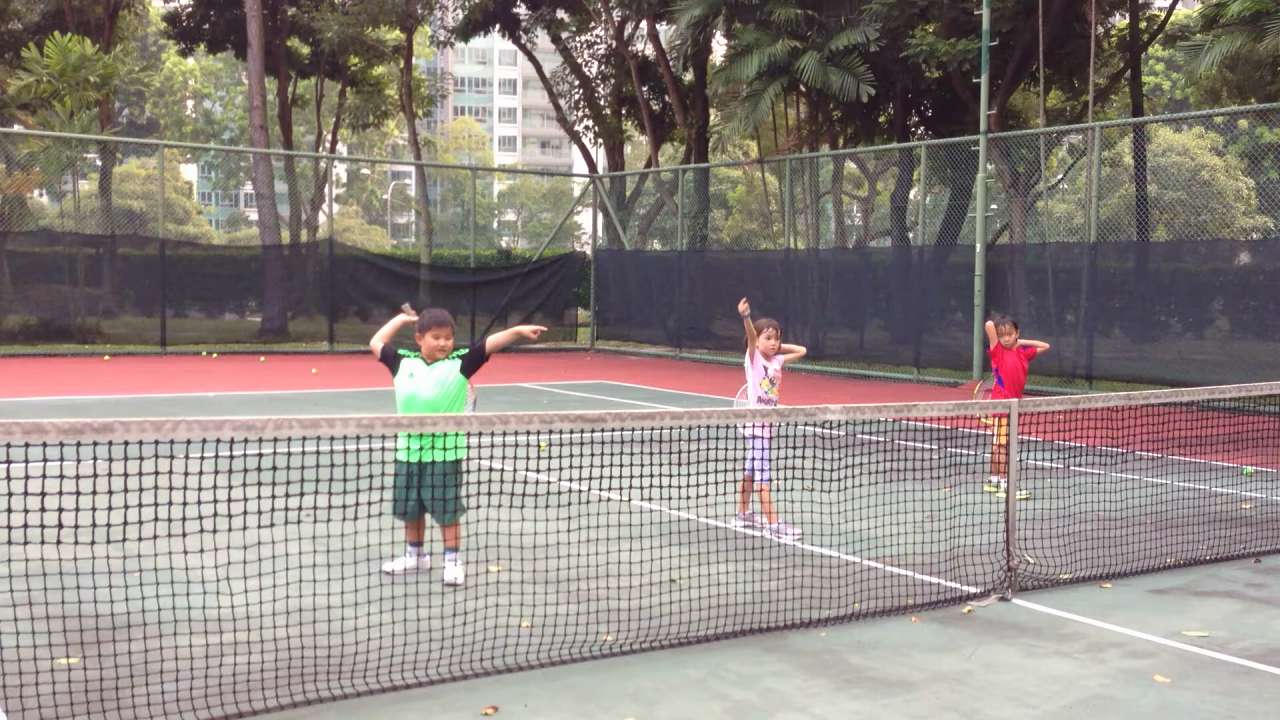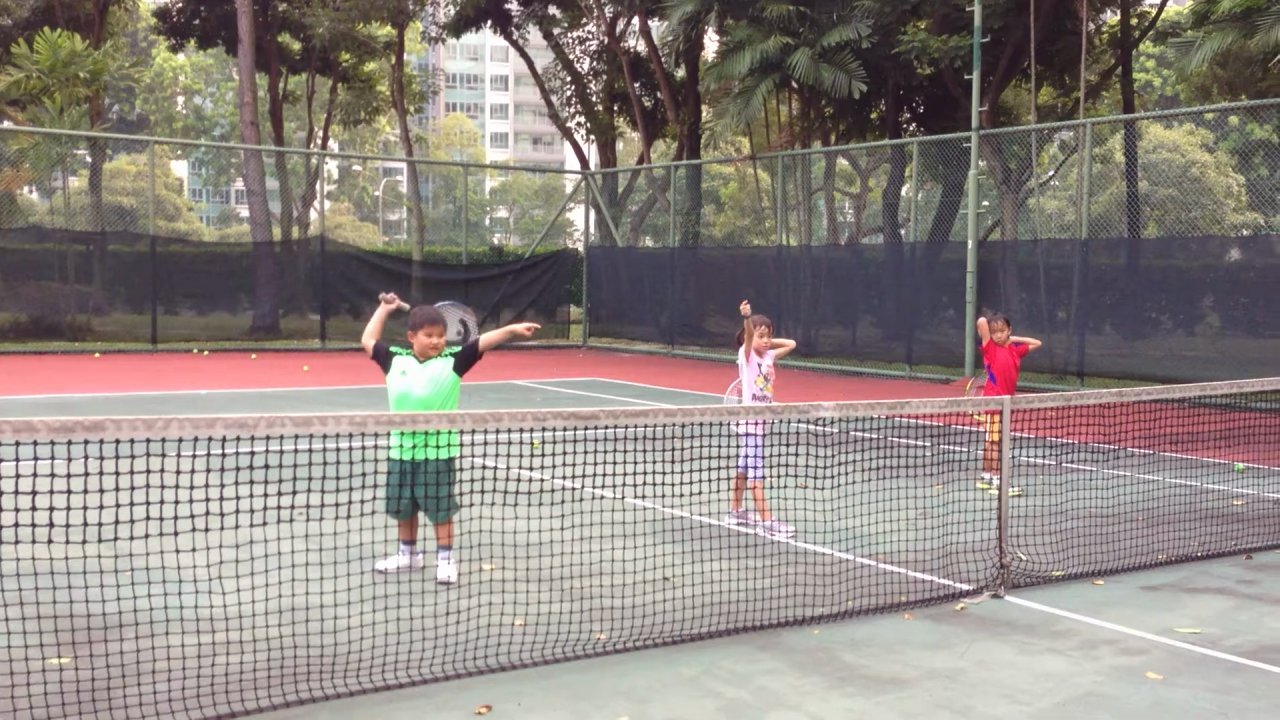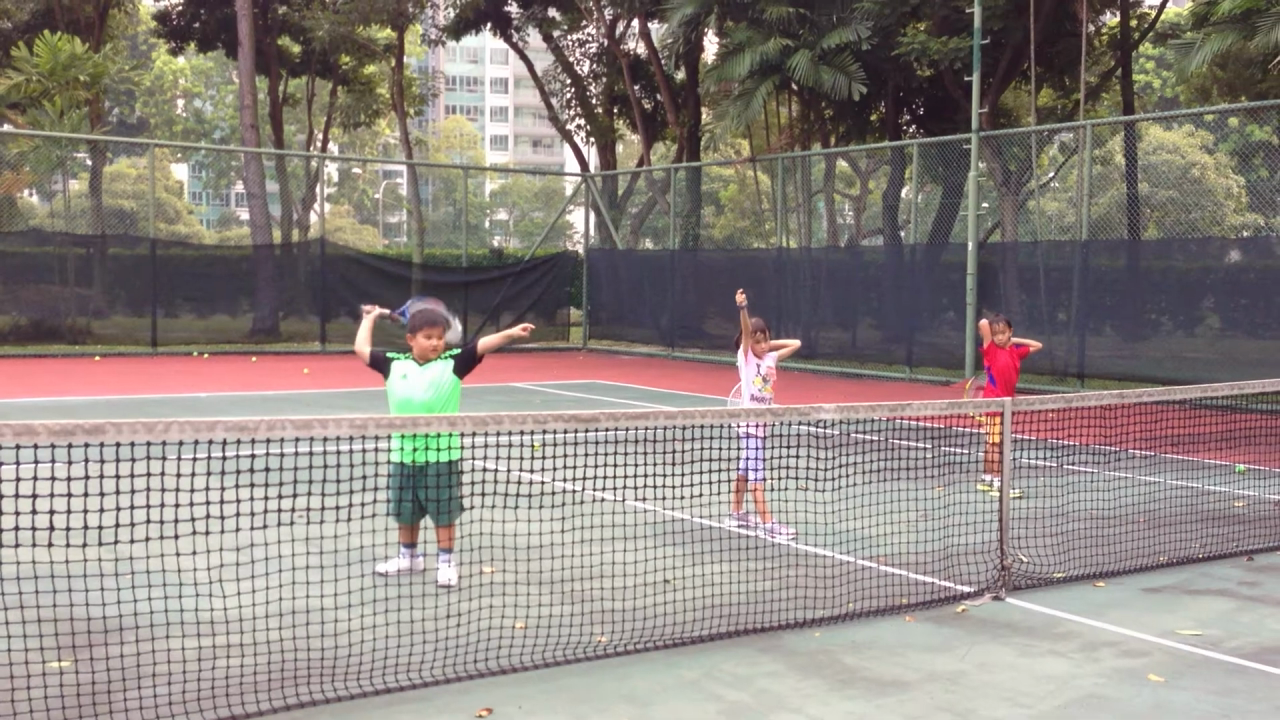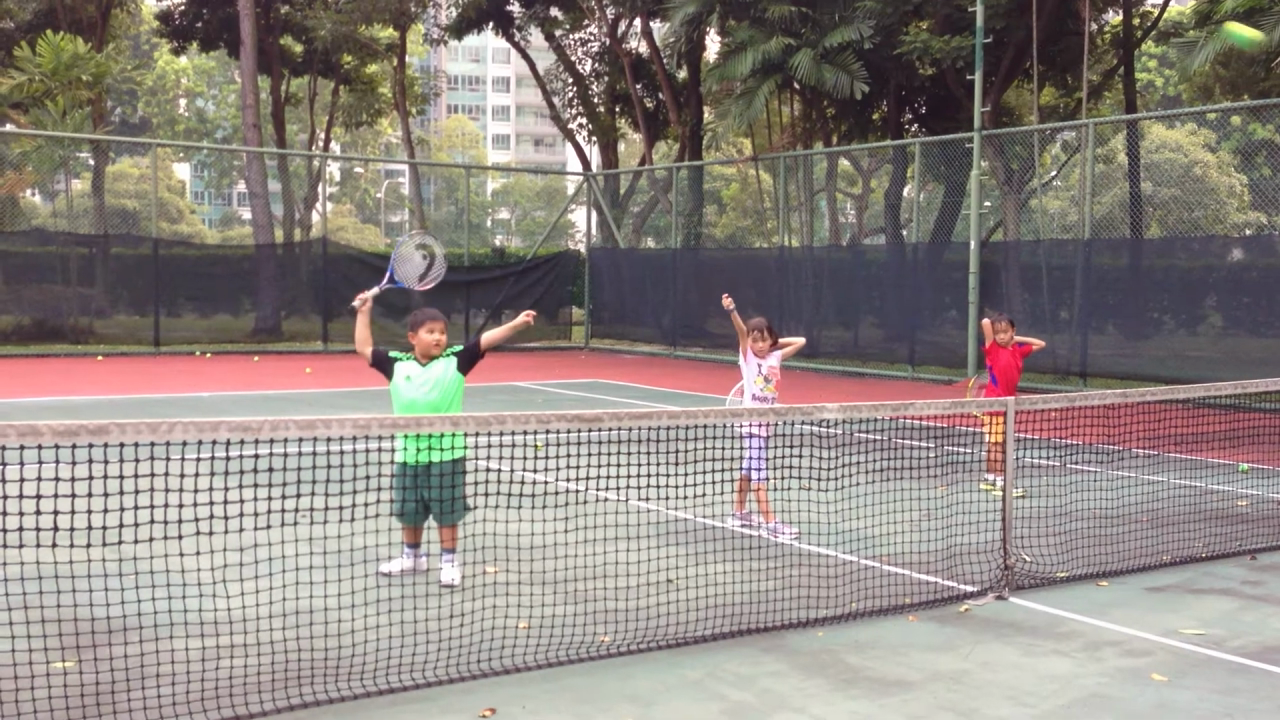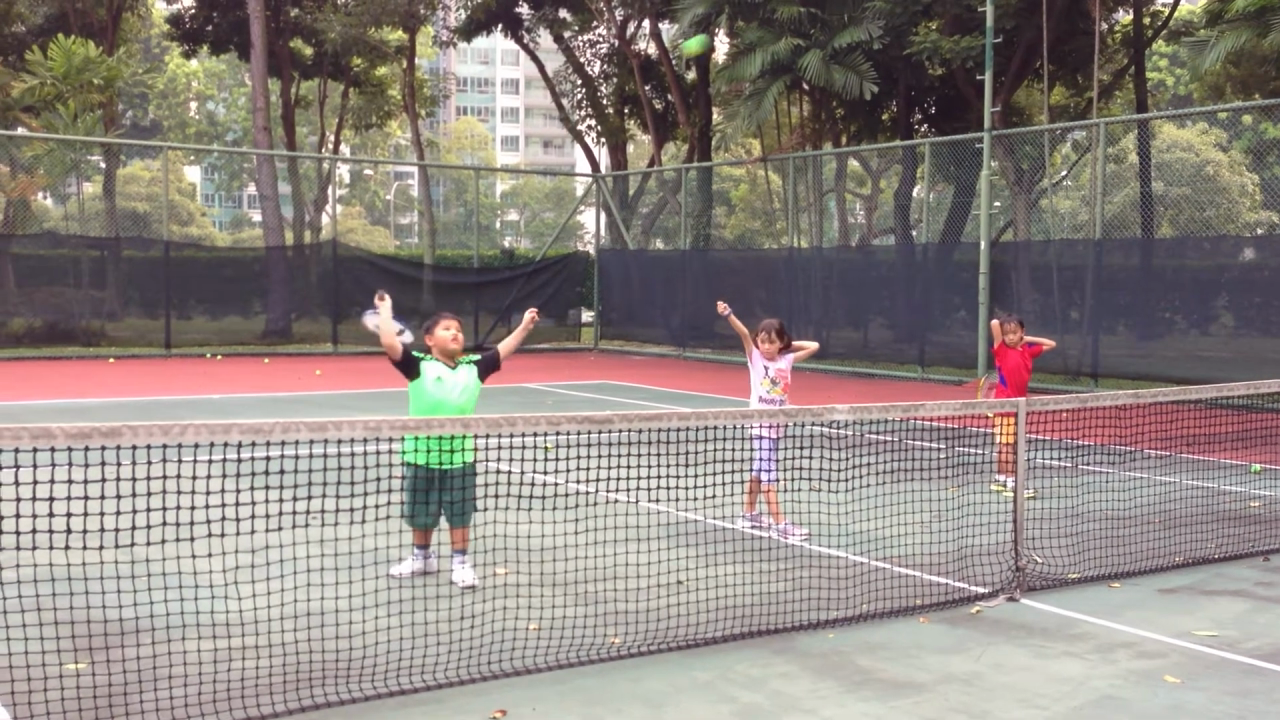
dt=0.4s
person 1, frame 1
left shoulder: (460, 363)
right shoulder: (403, 362)
left elbow: (490, 343)
right elbow: (376, 344)
left wrist: (519, 330)
right wrist: (402, 318)
left hip: (445, 451)
right hip: (409, 450)
left knee: (448, 511)
right knee: (411, 509)
left ankle: (452, 560)
right ankle: (415, 555)
person 1, frame 2
left shoulder: (453, 360)
right shoulder: (395, 359)
left elbow: (482, 341)
right elbow: (368, 341)
left wrist: (512, 329)
right wrist: (384, 309)
left hip: (438, 449)
right hip: (401, 448)
left knee: (441, 508)
right knee: (403, 507)
left ankle: (446, 559)
right ankle: (408, 554)
person 1, frame 3
left shoulder: (453, 363)
right shoulder: (395, 364)
left elbow: (482, 345)
right elbow: (362, 349)
left wrist: (511, 333)
right wrist: (371, 318)
left hip: (442, 452)
right hip: (404, 452)
left knee: (443, 512)
right knee: (405, 511)
left ankle: (446, 562)
right ankle: (409, 556)
person 1, frame 4
left shoulder: (455, 360)
right shoulder: (397, 364)
left elbow: (486, 339)
right elbow: (363, 349)
left wrist: (516, 324)
right wrist: (364, 313)
left hip: (446, 452)
right hip: (408, 452)
left knee: (447, 511)
right knee: (409, 510)
left ankle: (449, 562)
right ankle: (412, 556)
person 1, frame 5
left shoulder: (473, 367)
right shoulder: (419, 366)
left elbow: (502, 351)
right elbow: (390, 345)
left wrist: (525, 325)
right wrist: (385, 312)
left hip: (460, 455)
right hip: (423, 454)
left knee: (460, 514)
right knee: (420, 514)
left ankle: (461, 564)
right ankle: (422, 558)
person 2, frame 1
left shoulder: (776, 360)
right shoulder: (753, 357)
left elbow: (801, 351)
right elbow: (751, 338)
left wrist: (779, 347)
right wrist: (745, 316)
left hip: (766, 423)
right hip: (757, 423)
left knee: (751, 471)
right knee: (763, 475)
left ankle: (743, 514)
right ankle: (772, 524)
person 2, frame 2
left shoulder: (769, 356)
right shoulder: (747, 354)
left elbow: (791, 344)
right elbow: (748, 334)
left wrist: (769, 342)
right wrist: (747, 317)
left hip: (760, 419)
right hip: (750, 420)
left knee: (744, 468)
right knee: (756, 472)
left ankle: (736, 512)
right ankle: (766, 521)
person 2, frame 3
left shoulder: (770, 358)
right shoulder: (745, 356)
left elbow: (795, 344)
right elbow: (746, 330)
left wrist: (771, 343)
right wrist: (742, 307)
left hip: (762, 422)
right hip: (750, 422)
left knee: (745, 470)
right knee: (756, 474)
left ankle: (736, 514)
right ankle: (766, 523)
person 2, frame 4
left shoulder: (775, 358)
right shoulder: (747, 357)
left elbow: (800, 341)
right elbow: (741, 331)
left wrist: (775, 342)
right wrist: (731, 310)
left hip: (766, 422)
right hip: (752, 422)
left knee: (749, 470)
right knee: (759, 474)
left ankle: (738, 513)
right ankle: (769, 523)
person 2, frame 5
left shoulder: (787, 360)
right shoulder: (755, 358)
left elbow: (814, 346)
right elbow: (744, 334)
left wrist: (790, 344)
right wrist: (728, 314)
left hip: (776, 423)
right hip: (761, 424)
left knee: (758, 471)
right knee: (768, 474)
left ankle: (748, 514)
right ankle: (779, 524)
person 3, frame 1
left shoulder: (1023, 352)
right shoulder: (998, 351)
left elbow: (1045, 346)
right elbow: (988, 325)
left wrist: (1022, 341)
right wrist: (994, 331)
left knee: (999, 445)
right knee: (1001, 445)
left ankle: (994, 480)
right ankle: (1004, 484)
person 3, frame 2
left shoulder: (1015, 349)
right shoulder: (990, 348)
left elbow: (1037, 343)
right elbow: (981, 321)
left wrist: (1014, 338)
right wrist: (984, 335)
left knee: (992, 441)
right knee: (995, 442)
left ankle: (986, 477)
right ankle: (996, 481)
person 3, frame 3
left shoulder: (1016, 351)
right shoulder: (990, 350)
left elbow: (1038, 346)
right elbow: (983, 323)
left wrist: (1015, 340)
right wrist: (986, 335)
left knee: (992, 444)
right knee: (994, 444)
left ankle: (987, 478)
right ankle: (997, 482)
person 3, frame 4
left shoulder: (1018, 350)
right shoulder: (993, 349)
left elbow: (1041, 344)
right elbow: (985, 322)
left wrist: (1017, 339)
right wrist: (990, 328)
left knee: (995, 444)
right knee: (996, 444)
left ankle: (989, 478)
right ankle: (1000, 482)
person 3, frame 5
left shoulder: (1028, 351)
right shoulder: (1001, 350)
left elbow: (1051, 344)
right elbow: (994, 323)
left wrist: (1028, 339)
right wrist: (999, 324)
left knee: (1006, 445)
right knee: (1007, 444)
left ankle: (1000, 479)
right ankle: (1011, 483)
